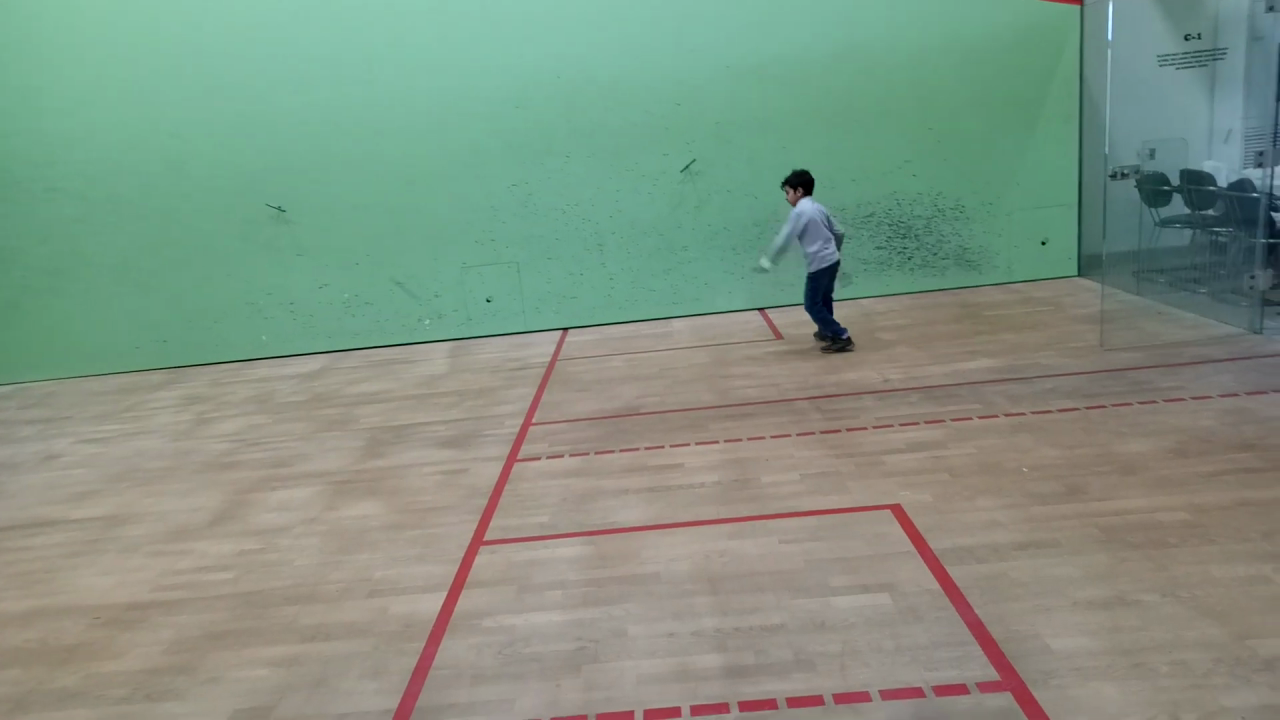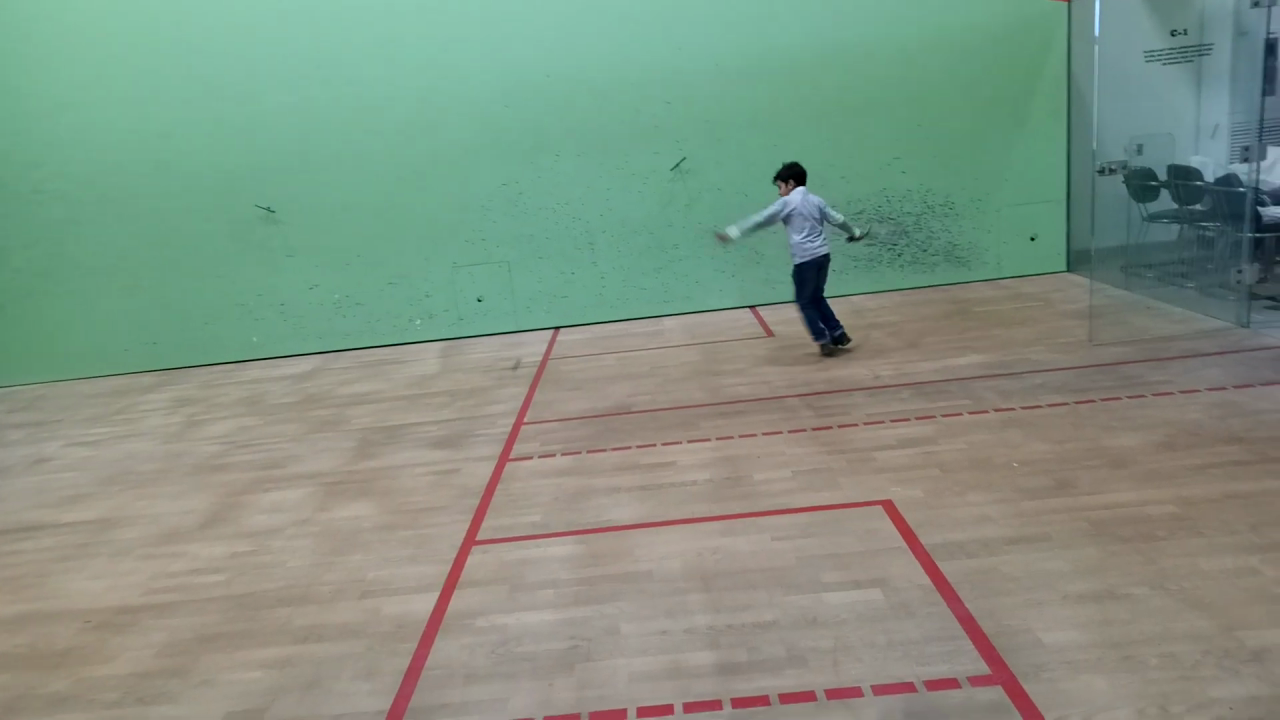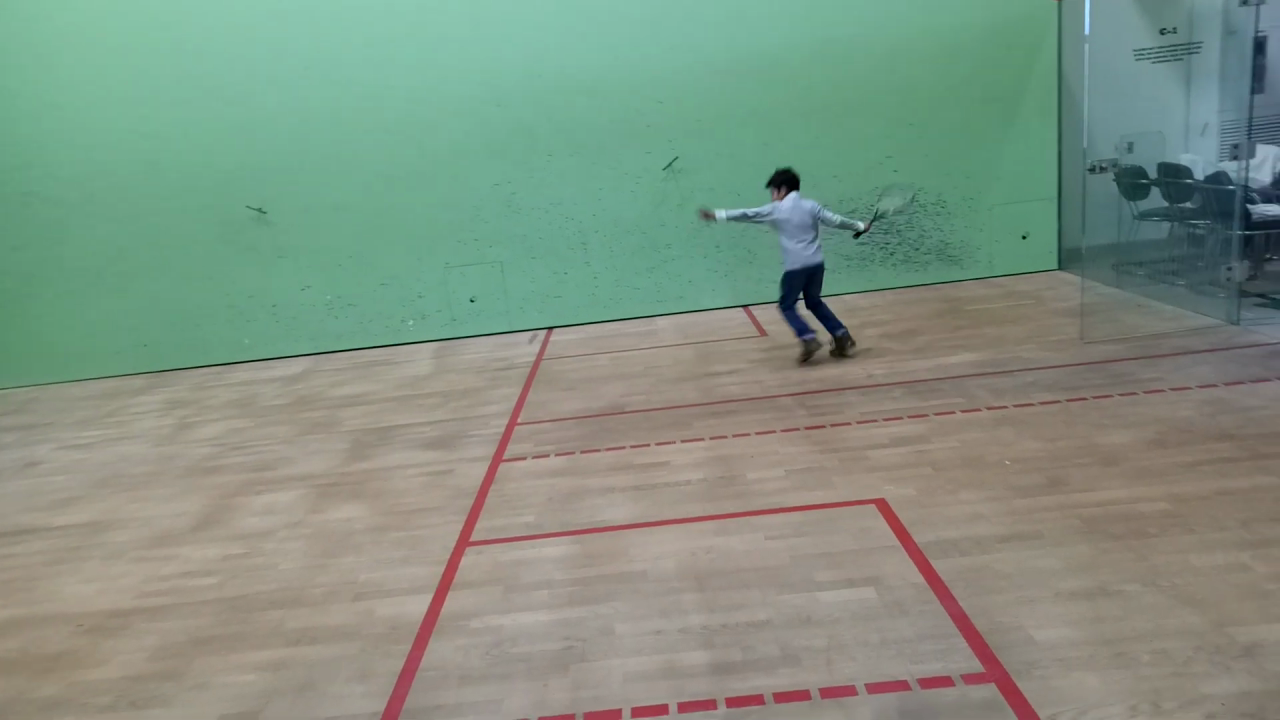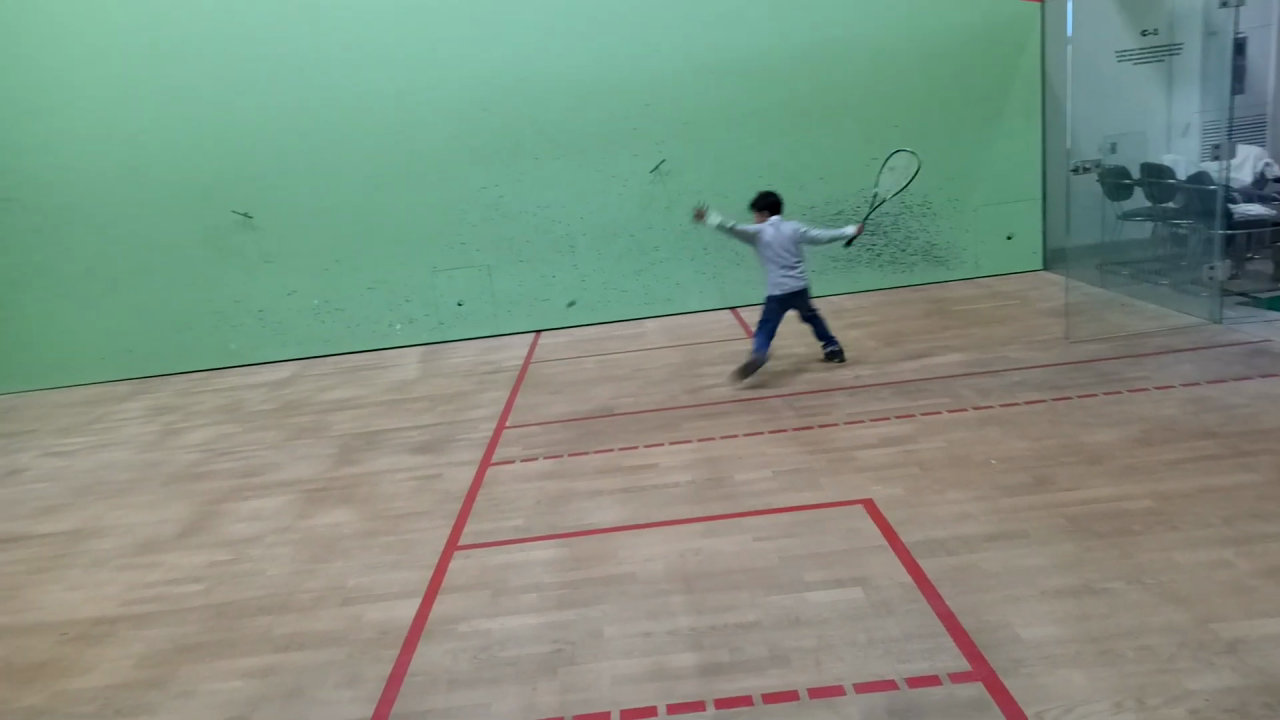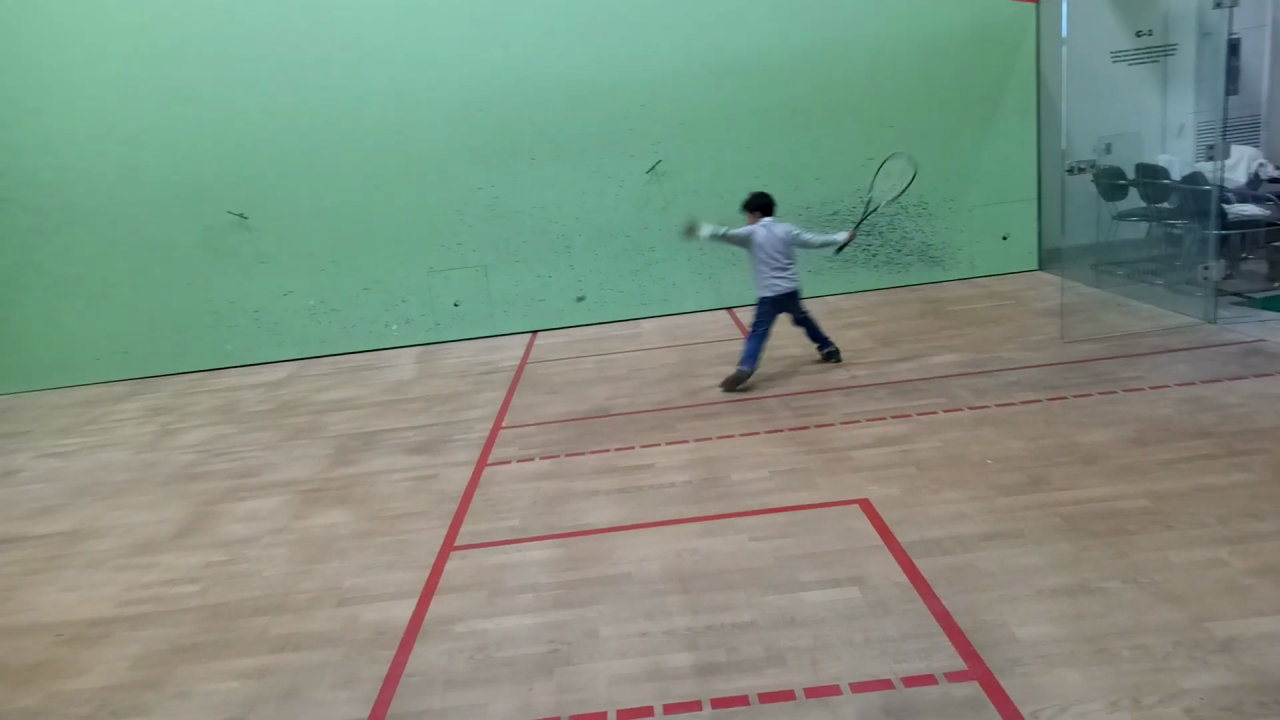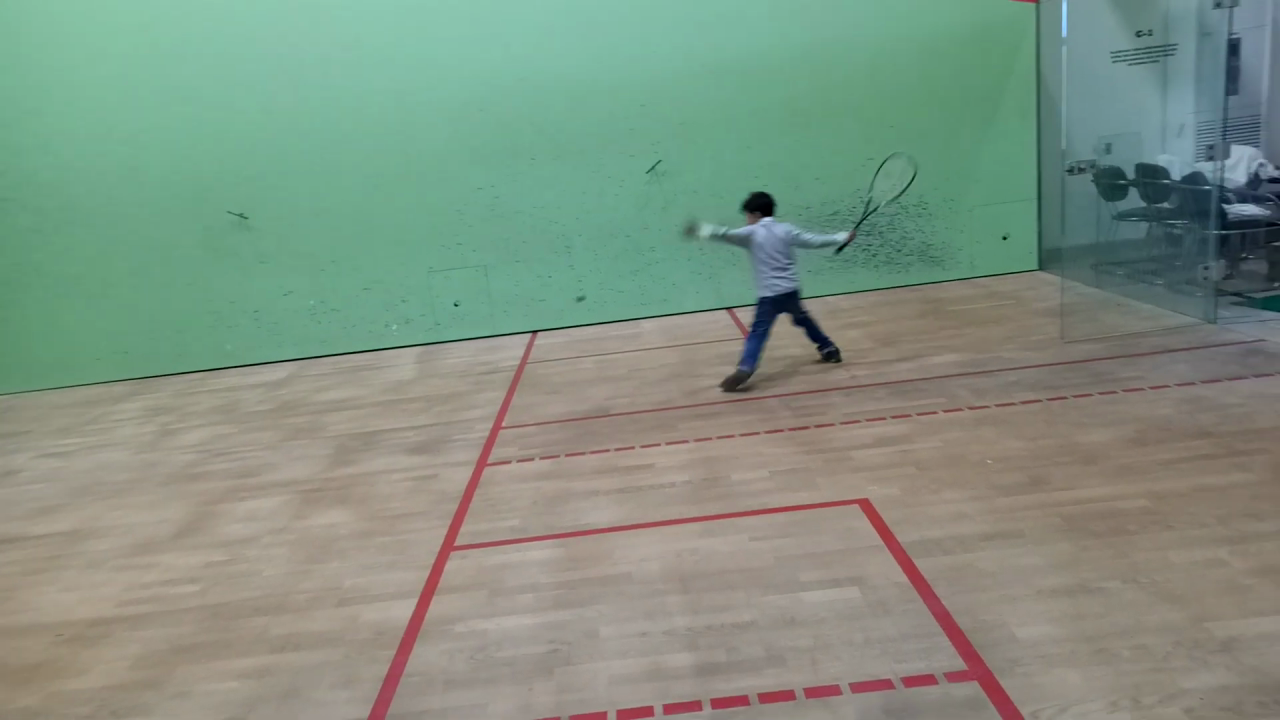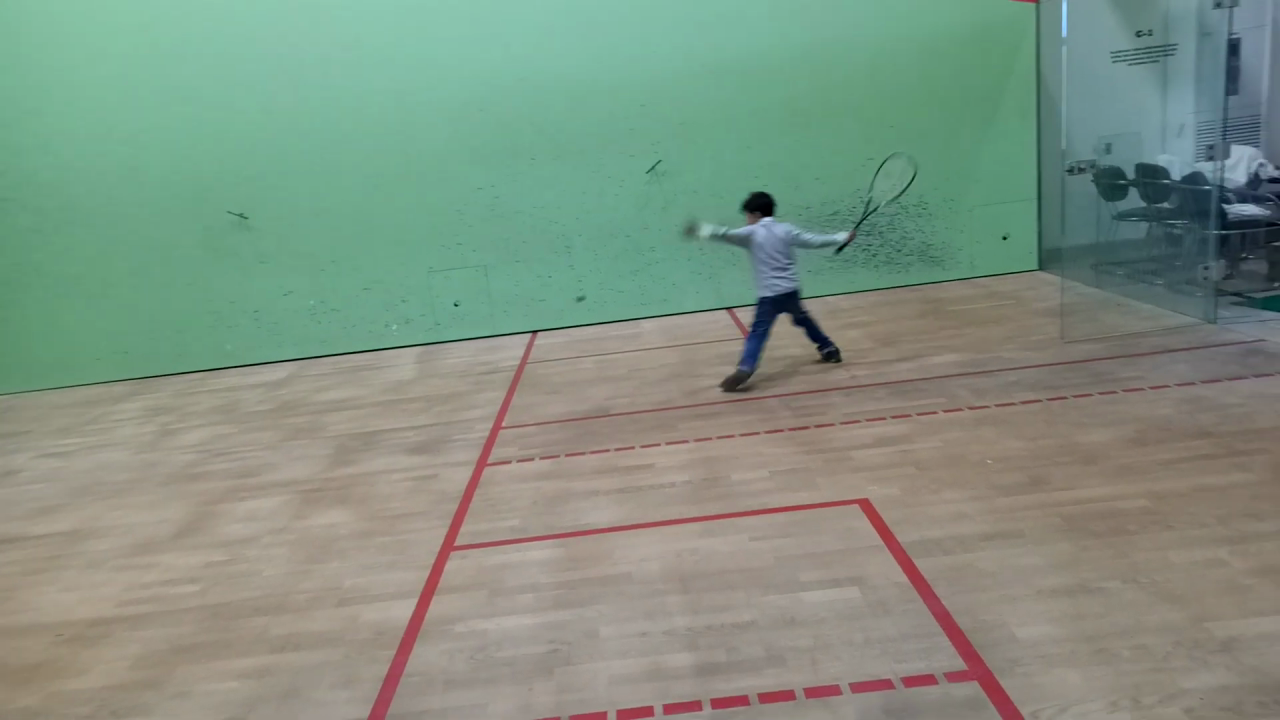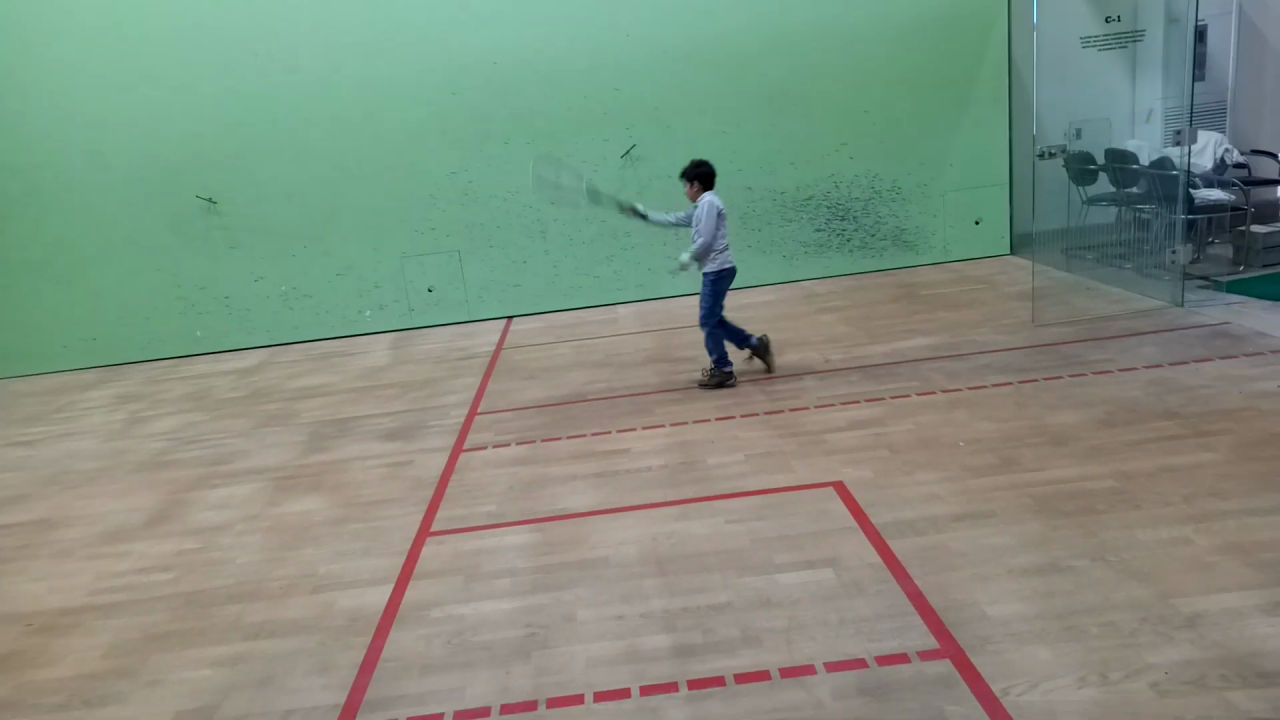
dt=0.1s
person 1, frame 1
left shoulder: (799, 213)
right shoulder: (819, 209)
left elbow: (783, 240)
right elbow: (838, 233)
left wrist: (767, 261)
right wrist: (836, 250)
left hip: (819, 266)
right hip: (833, 261)
left knee: (812, 306)
right knee: (824, 299)
left ankle: (841, 338)
right ankle: (828, 332)
person 1, frame 2
left shoulder: (786, 203)
right shoulder: (817, 200)
left elbow: (759, 220)
right elbow: (838, 220)
left wrist: (732, 233)
right wrist: (855, 232)
left hip: (804, 260)
right hip: (822, 256)
left knee: (805, 302)
right knee: (816, 298)
left ankle: (824, 341)
right ankle: (838, 335)
person 1, frame 3
left shoulder: (776, 209)
right shoulder: (811, 206)
left elbow: (747, 215)
right elbow: (835, 220)
left wrist: (717, 215)
right wrist: (859, 226)
left hip: (794, 267)
right hip: (816, 264)
left knee: (786, 306)
right knee: (814, 302)
left ankle: (808, 338)
right ankle: (841, 335)
person 1, frame 4
left shoulder: (758, 232)
right shoulder: (795, 228)
left elbow: (733, 229)
right elbow: (823, 236)
right wrist: (851, 231)
left hip: (778, 292)
right hip: (799, 288)
left knee: (765, 329)
right knee: (811, 316)
left ankle: (757, 358)
right ankle: (833, 349)
person 1, frame 5
left shoulder: (751, 233)
right shoulder: (786, 230)
left elbow: (726, 235)
right elbow: (814, 240)
right wrist: (843, 237)
left hip: (769, 295)
right hip: (790, 290)
left knee: (757, 333)
right knee: (803, 319)
left ankle: (745, 369)
right ankle: (829, 349)
person 1, frame 6
left shoulder: (751, 233)
right shoulder: (786, 230)
left elbow: (726, 235)
right elbow: (814, 241)
right wrist: (843, 237)
left hip: (770, 295)
right hip: (790, 290)
left knee: (757, 333)
right knee: (803, 319)
left ankle: (744, 370)
right ankle: (829, 350)
person 1, frame 7
left shoulder: (753, 232)
right shoulder: (786, 230)
left elbow: (727, 236)
right elbow: (813, 240)
left wrist: (700, 231)
right wrist: (841, 237)
left hip: (769, 295)
right hip: (788, 291)
left knee: (757, 334)
right knee: (803, 320)
left ankle: (744, 369)
right ankle: (828, 351)
person 1, frame 8
left shoulder: (709, 204)
right shoulder: (700, 209)
left elbow: (704, 241)
right elbow: (673, 220)
left wrist: (685, 259)
right wrist: (640, 212)
left hip: (717, 271)
right hip: (717, 271)
left knee: (708, 321)
right knee: (713, 320)
left ankle: (723, 370)
right ankle: (756, 344)
